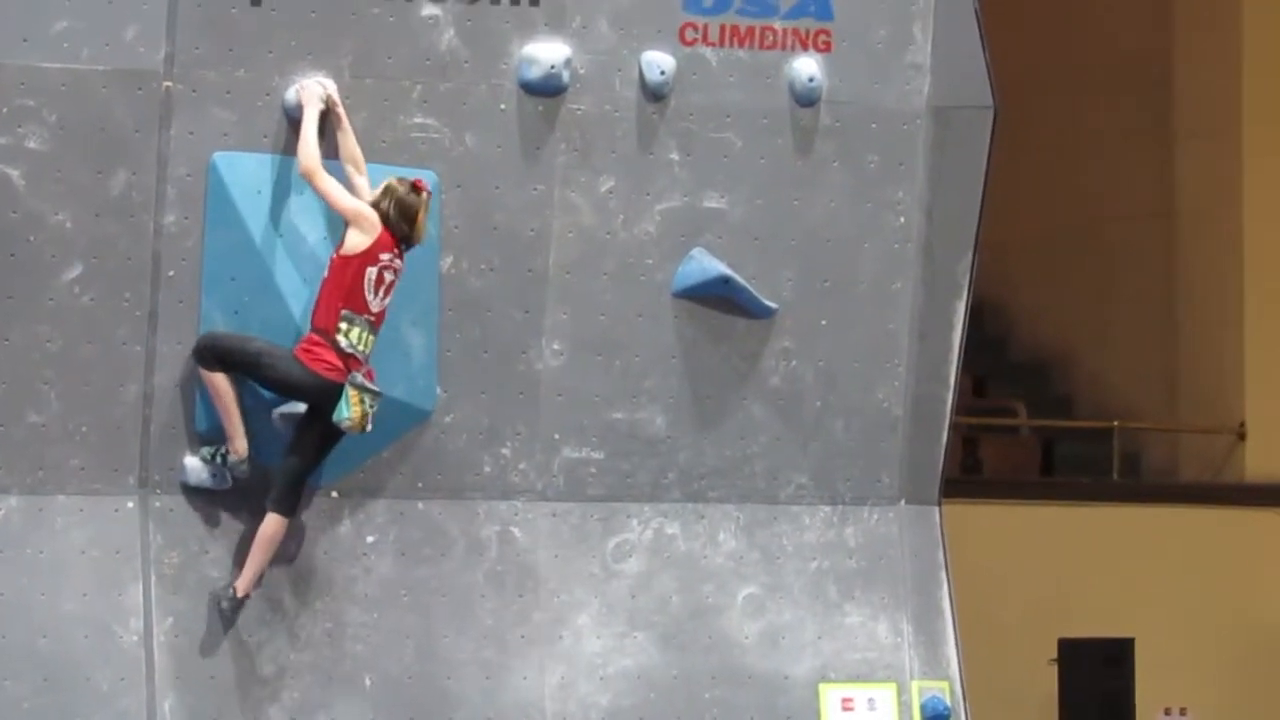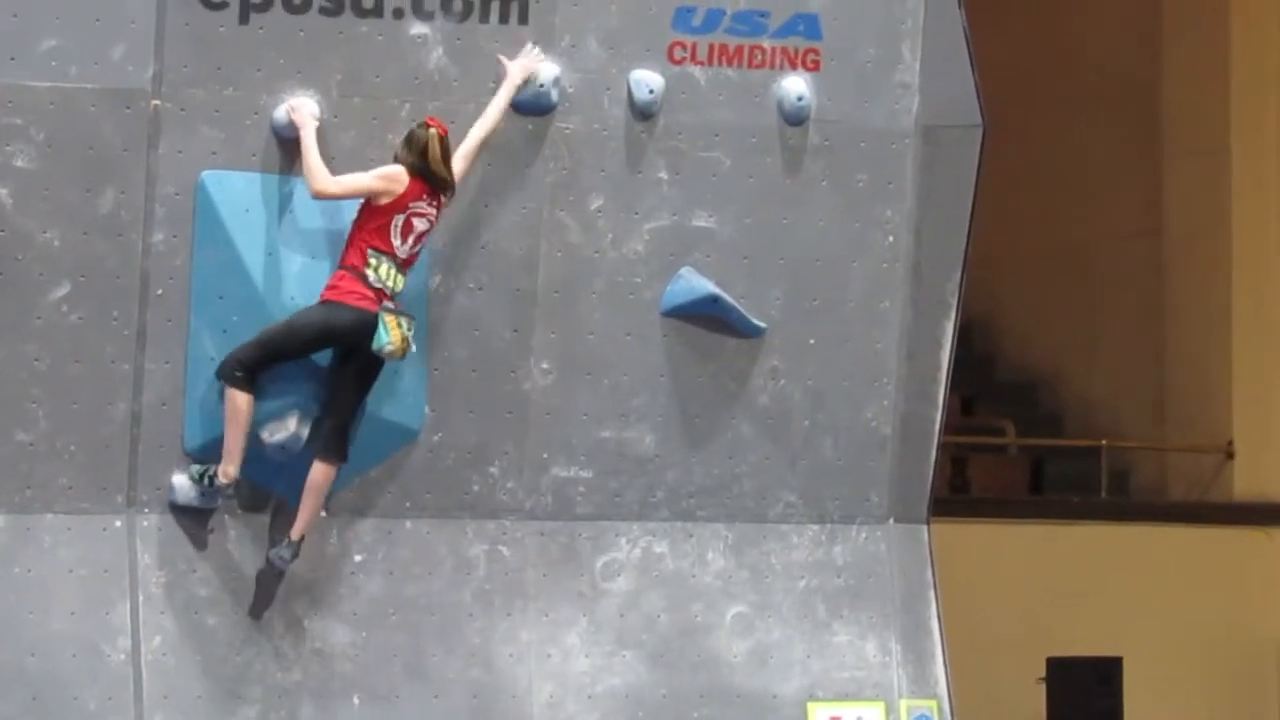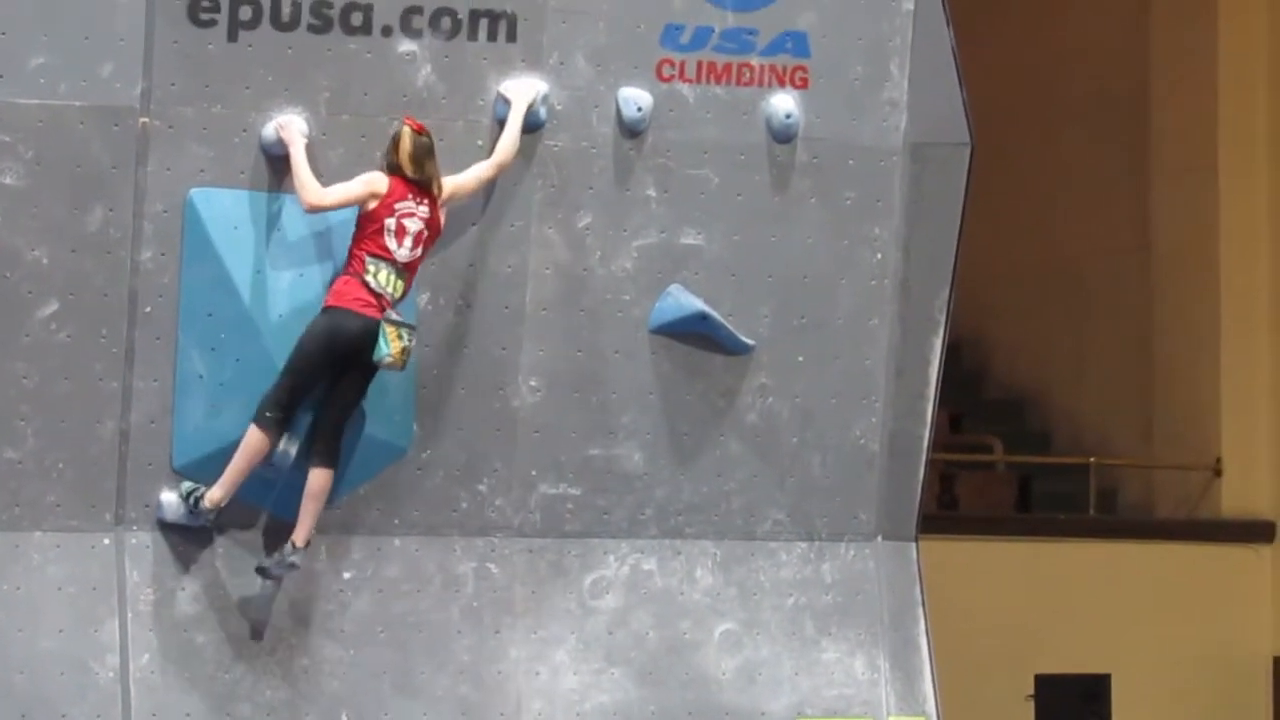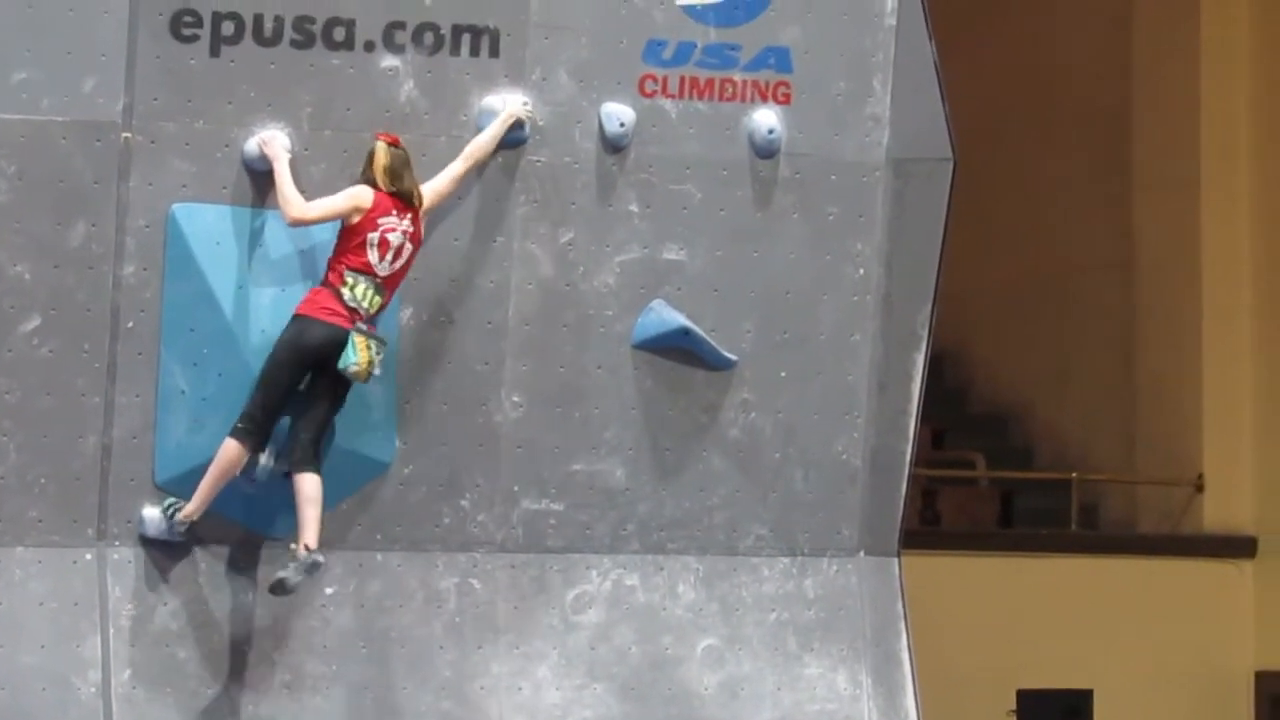
dt=0.5s
person 1, frame 1
left shoulder: (369, 226)
right shoulder: (393, 249)
left elbow: (310, 168)
right elbow: (356, 169)
left wrist: (312, 108)
right wrist: (338, 113)
left hip: (315, 372)
right hip: (349, 388)
left knee: (208, 348)
right knee: (288, 486)
left ankle: (236, 453)
right ankle: (238, 590)
person 1, frame 2
left shoulder: (394, 179)
right shoulder: (441, 190)
left elbow: (320, 186)
right elbow: (482, 131)
left wrist: (306, 129)
right wrist: (515, 78)
left hip: (343, 308)
right hip: (378, 323)
left knee: (238, 366)
right knee: (334, 432)
left ankle: (223, 476)
right ankle: (294, 540)
person 1, frame 3
left shoulder: (379, 184)
right shoulder: (441, 195)
left elbow: (313, 199)
right elbow: (500, 160)
left wrist: (295, 146)
right wrist: (520, 104)
left hip: (345, 315)
right hip: (382, 330)
left knee: (276, 408)
right knee: (327, 436)
left ankle: (208, 501)
right ankle: (296, 547)
person 1, frame 4
left shoulder: (364, 198)
right shoulder: (420, 206)
left elbow: (295, 212)
right elbow: (468, 157)
left wrist: (278, 159)
right wrist: (505, 116)
left hip: (316, 325)
right hip: (353, 344)
left knee: (252, 423)
right knee: (302, 445)
left ankle: (183, 517)
right ankle: (306, 548)
